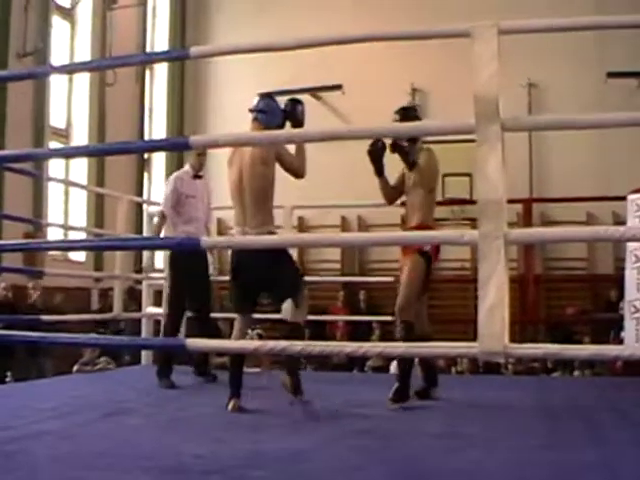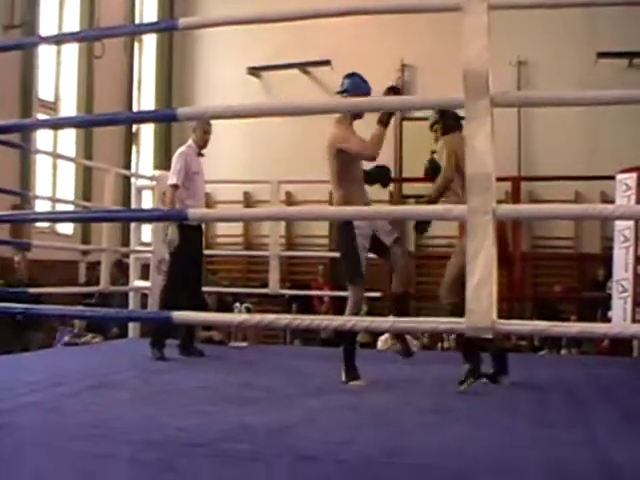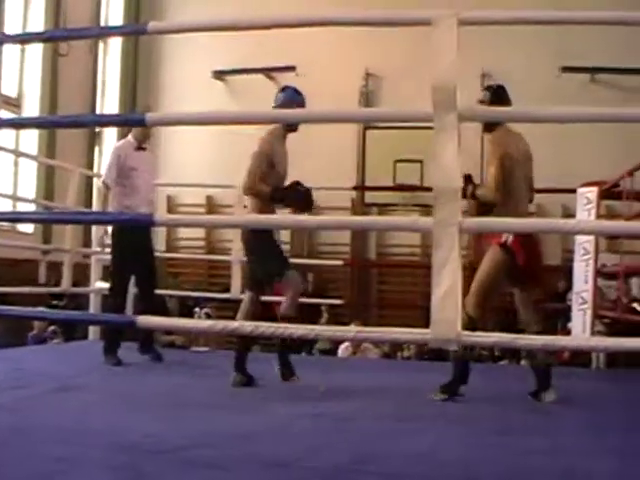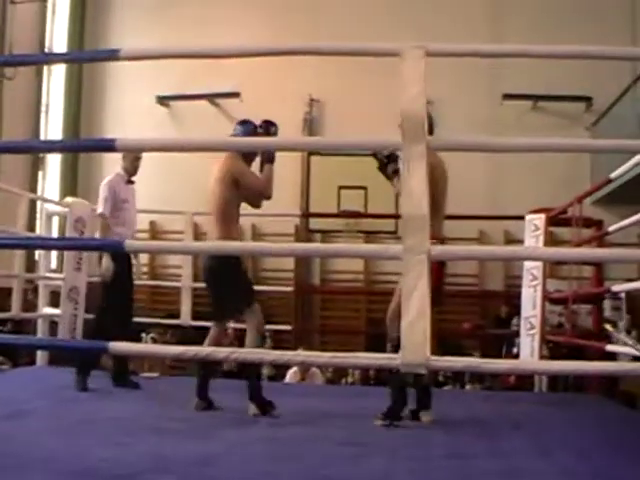
dt=1s
person 1, frame 1
left shoulder: (235, 151)
right shoulder: (270, 144)
right elbow: (299, 171)
right wrist: (298, 132)
left knee: (242, 318)
right knee: (299, 297)
left ankle: (234, 396)
right ankle: (291, 370)
person 1, frame 2
left shoulder: (348, 130)
right shoulder: (340, 132)
right elbow: (370, 152)
right wrist: (383, 120)
right hip: (351, 221)
left knee: (401, 259)
right knee: (358, 294)
left ankle: (399, 329)
right ankle: (348, 366)
person 1, frame 3
left shoulder: (280, 144)
right shoulder: (269, 142)
right elbow: (248, 185)
left wrist: (291, 195)
right wrist: (281, 198)
left hip: (261, 227)
right hip: (258, 227)
left knee: (253, 297)
right knee: (294, 285)
left ankle: (240, 369)
right ankle: (284, 362)
person 1, frame 4
left shoulder: (225, 167)
right shoulder: (234, 165)
left elbow: (256, 199)
right elbow: (267, 191)
left wrist: (263, 164)
right wrist: (269, 159)
left hip: (213, 256)
right hip: (225, 255)
left knee: (219, 327)
right knee: (254, 318)
left ankle: (202, 395)
right ankle: (255, 398)
person 2, frame 1
left shoulder: (426, 155)
right shoulder: (409, 161)
left elbow: (428, 185)
right elbow: (390, 197)
left wrist: (409, 159)
right wrist: (378, 167)
left knee: (403, 308)
right knee: (416, 314)
left ankle: (403, 382)
right ankle: (429, 381)
person 2, frame 2
left shoulder: (452, 145)
right shoulder: (466, 145)
left elbow: (443, 184)
left wrist: (424, 202)
left knee: (449, 290)
left ankle: (473, 362)
right ankle: (500, 366)
person 2, frame 3
left shoulder: (497, 141)
right shoulder: (521, 142)
left elbow: (495, 194)
left wrist: (472, 189)
right wrist: (485, 201)
left hip: (509, 233)
right hip: (524, 232)
left knee: (474, 303)
right knee: (528, 312)
left ankle: (458, 379)
right ankle: (544, 385)
person 2, frame 4
left shoulder: (424, 160)
right shoulder: (434, 161)
left wrist: (389, 168)
right wrist: (393, 169)
left knee: (395, 320)
left ankle: (398, 404)
right ankle: (423, 405)
person 3, frame 1
left shoulder: (204, 184)
right shoulder: (177, 180)
right elbow: (163, 216)
left hip: (199, 251)
right hip: (181, 250)
left knee: (202, 309)
right knee: (175, 310)
left ankle: (201, 365)
right ankle: (164, 371)
person 3, frame 2
left shoulder: (198, 159)
right shoulder: (183, 155)
right elbow: (172, 189)
right wrist: (171, 225)
left hip: (195, 226)
right hip: (182, 226)
left knee: (193, 285)
right knee: (174, 283)
left ankle: (187, 341)
right ankle: (157, 342)
person 3, frame 3
left shoulder: (149, 157)
right shoulder: (120, 150)
right elbow: (107, 187)
left hip: (143, 225)
right hip: (124, 222)
left knee: (148, 283)
right knee: (119, 285)
left ankle: (147, 342)
right ankle: (110, 348)
person 3, frame 4
left shoulder: (131, 187)
right shoulder: (111, 183)
right elbow: (103, 220)
right wrist: (106, 256)
left hip: (125, 254)
right hip: (113, 254)
left knee: (124, 314)
right knee: (107, 311)
left ankle: (120, 372)
right ankle: (83, 369)
